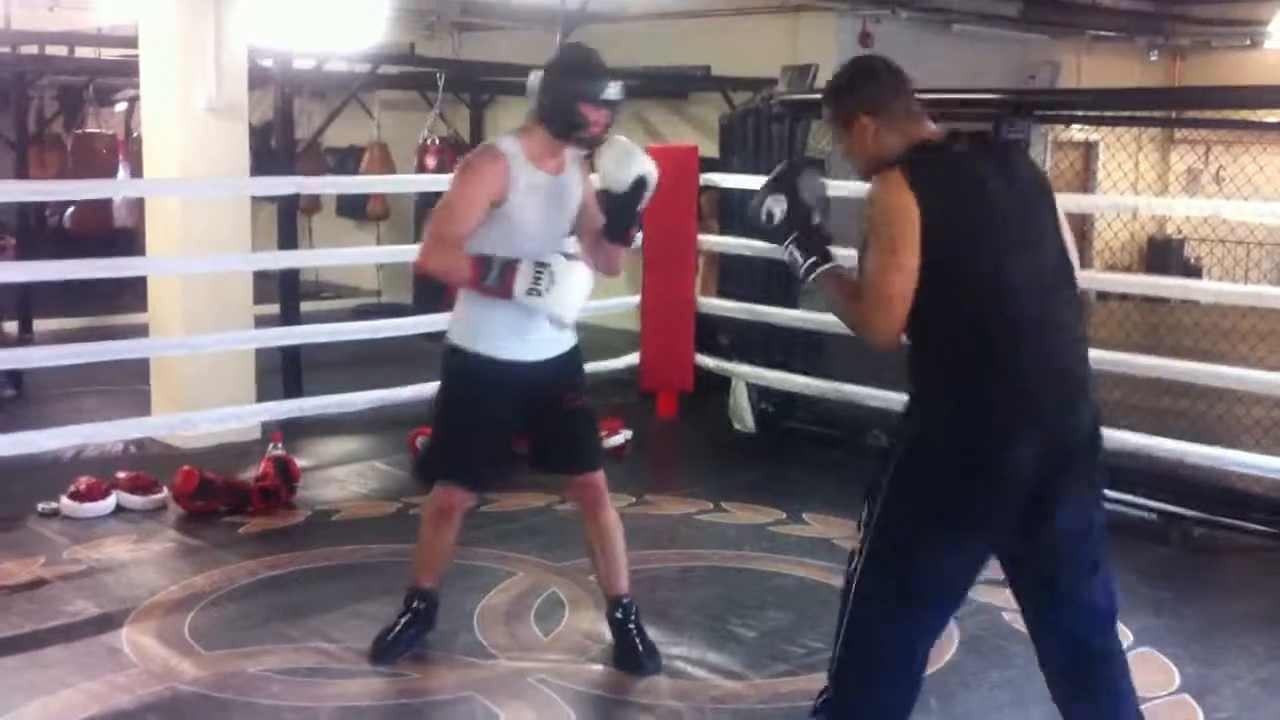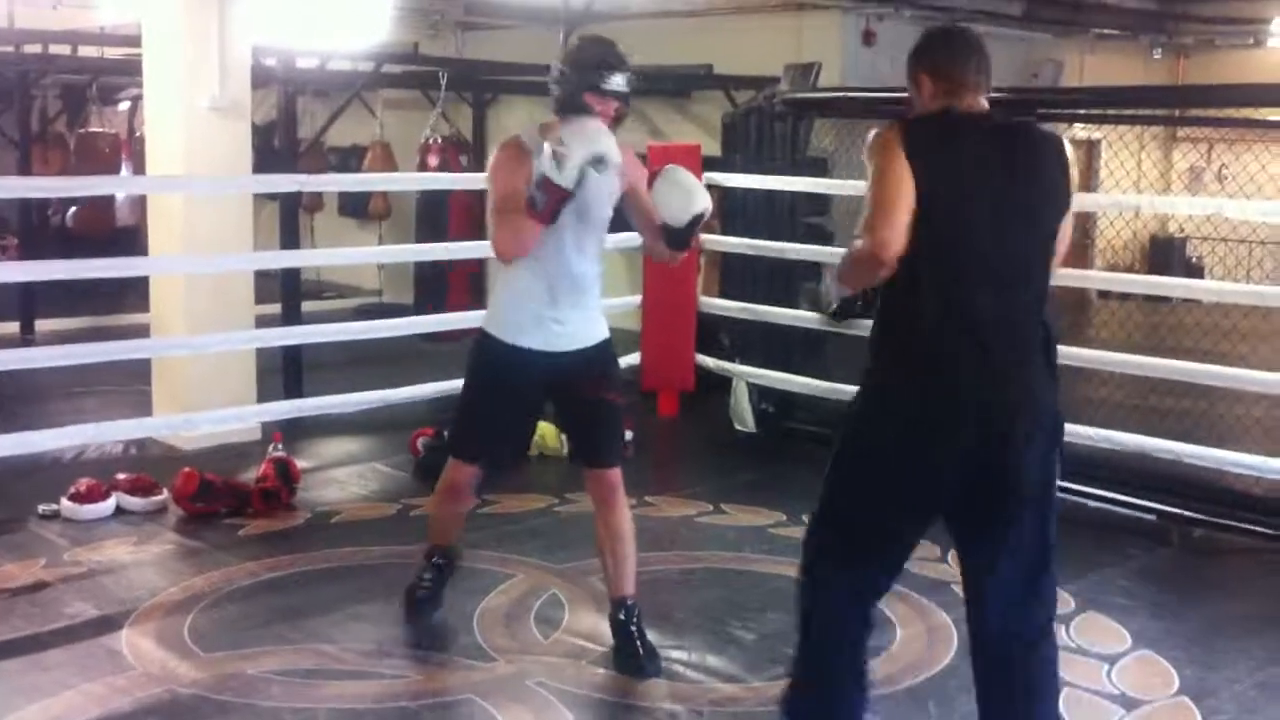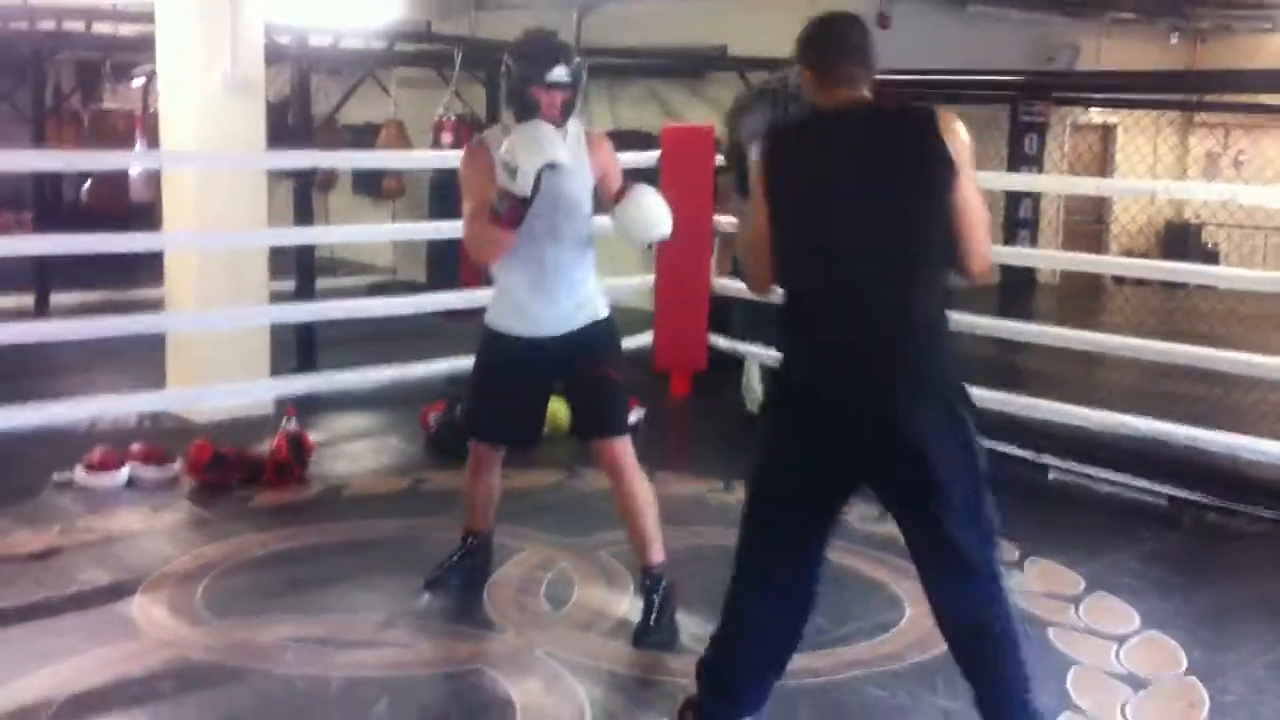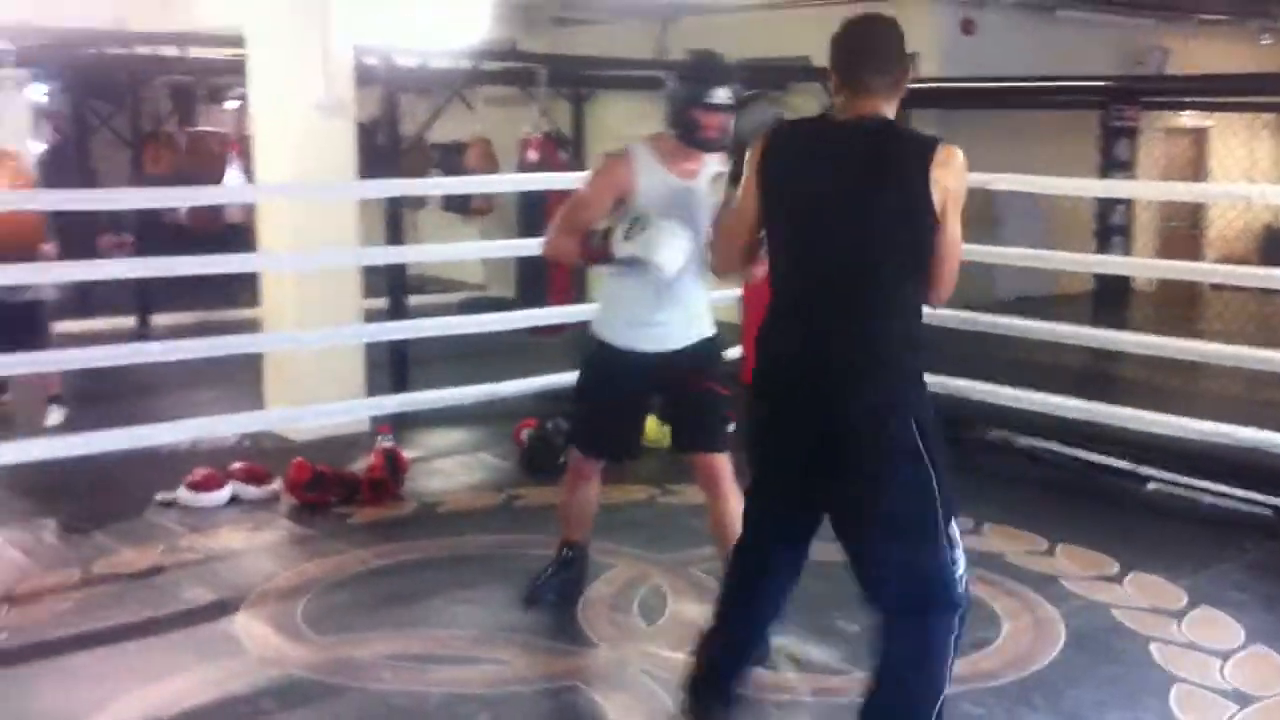
dt=0.4s
person 1, frame 1
left shoulder: (900, 185)
right shoulder: (1013, 160)
left elbow: (884, 324)
right elbow: (1063, 279)
left wrist: (808, 252)
left hip: (967, 426)
right hip: (1066, 417)
left knee: (889, 601)
right knee: (1078, 610)
person 1, frame 2
left shoulder: (900, 139)
right shoulder: (1051, 154)
left elbow: (884, 246)
left wrist: (844, 273)
left hip: (912, 399)
right hip: (1020, 401)
left knee: (839, 575)
right knee: (1014, 603)
person 1, frame 3
left shoulder: (776, 149)
right shoulder: (938, 132)
left elbow: (758, 275)
right elbow: (976, 261)
left hip: (812, 387)
right hip: (916, 383)
left knee: (773, 555)
right knee: (966, 574)
person 1, frame 4
left shoulder: (778, 146)
right shoulder: (937, 164)
left elbow: (725, 257)
right elbow: (938, 288)
left hip: (784, 394)
right hip: (877, 403)
left knee: (764, 551)
right knee: (926, 593)
person 2, frame 1
left shoulder: (581, 169)
right shoulder: (493, 166)
left elbow: (609, 262)
right elbow: (435, 255)
left wrist: (628, 207)
right wrist: (516, 278)
left hip: (554, 354)
right hip: (482, 357)
left knee: (592, 487)
right knee: (451, 494)
left ankle: (623, 617)
right ankle: (420, 607)
person 2, frame 2
left shoulder: (622, 160)
right shoulder: (518, 153)
left elbow: (662, 248)
right elbow: (509, 246)
left wrist: (683, 223)
right wrist: (557, 184)
left hip: (584, 344)
right hip: (509, 343)
left knee: (607, 482)
right knee: (462, 470)
left ankle: (625, 617)
right ankle: (438, 562)
person 2, frame 3
left shoulder: (591, 145)
right shoulder: (485, 153)
left elbow: (625, 210)
right elbow: (481, 249)
left wrist: (647, 223)
right wrist: (518, 188)
left hip: (584, 325)
right hip: (511, 331)
left knee: (616, 454)
right knee: (483, 451)
left ankle: (657, 587)
right ankle: (476, 549)
person 2, frame 4
left shoulder: (724, 172)
right shoulder: (624, 166)
right elbow: (557, 244)
right wrist: (612, 244)
left hip: (691, 343)
right hip: (619, 343)
left knee: (716, 470)
right knee: (585, 463)
right ankle: (571, 559)
